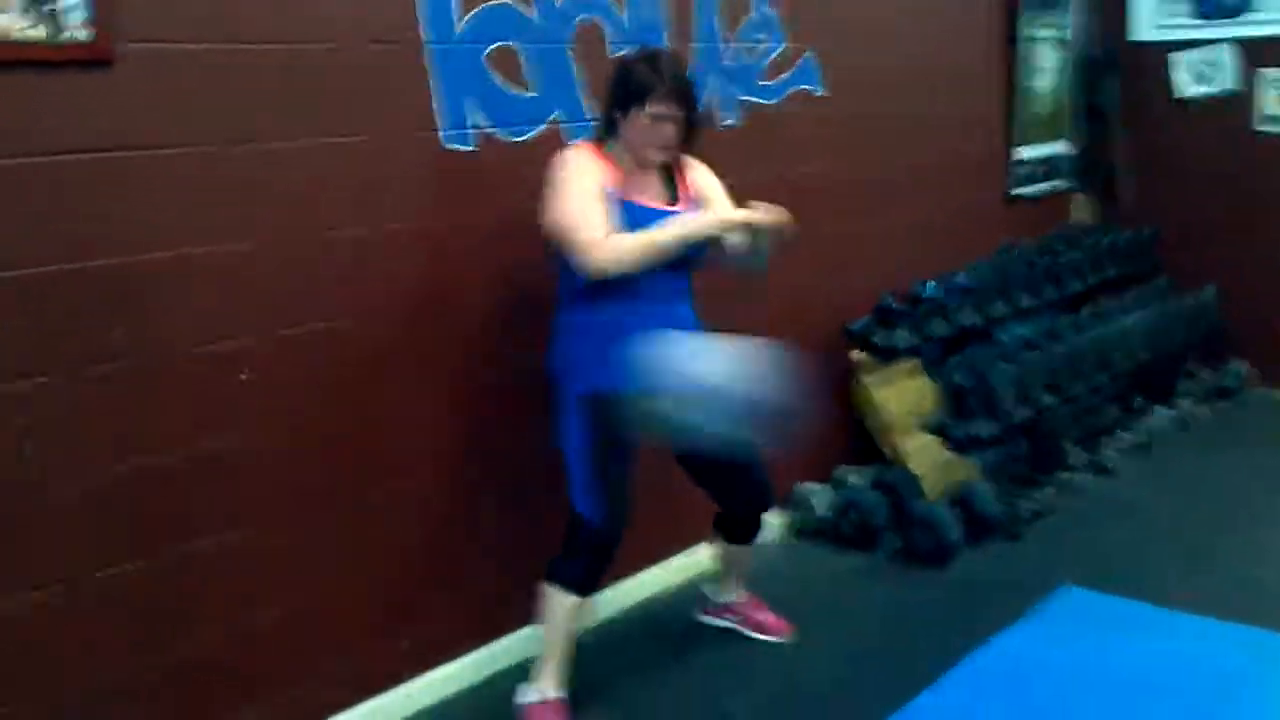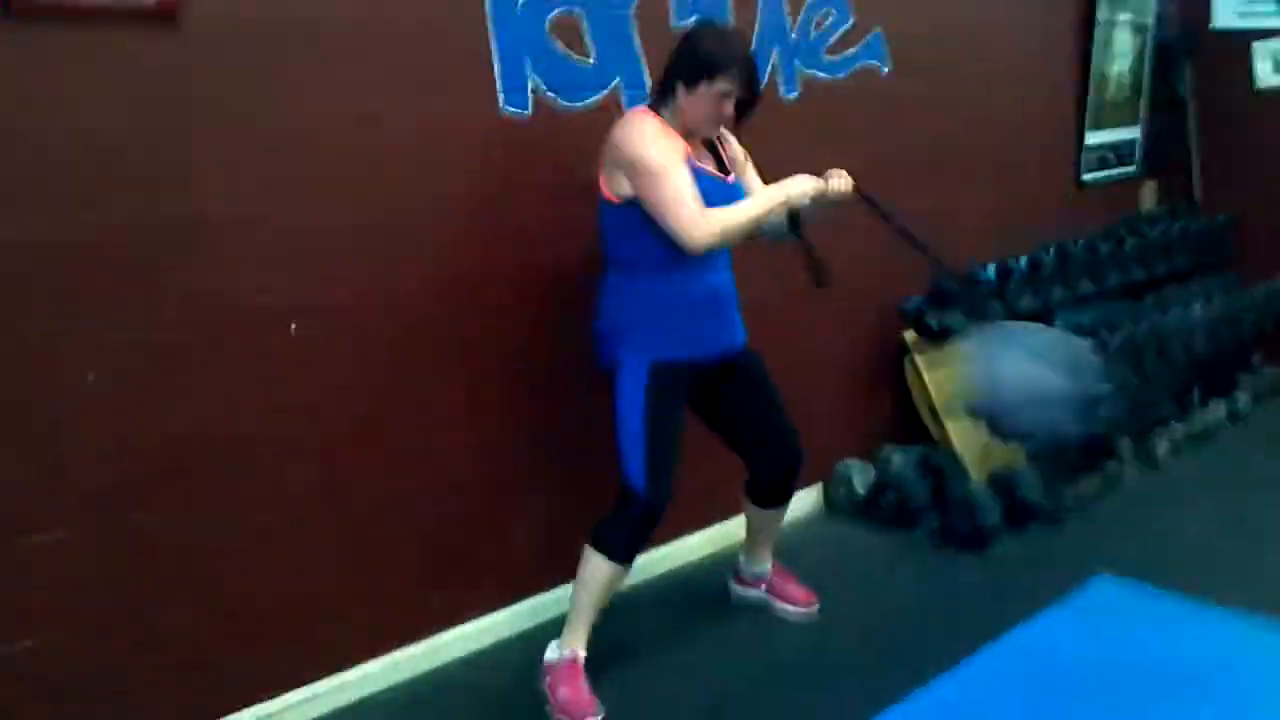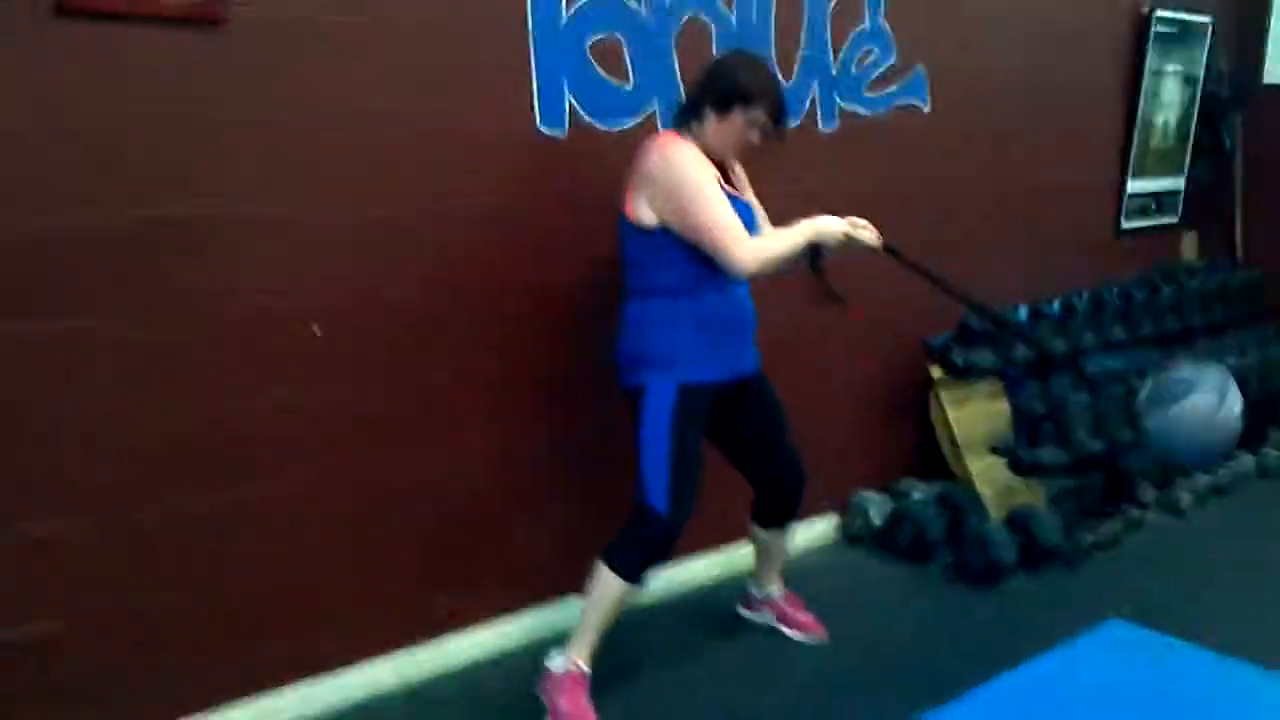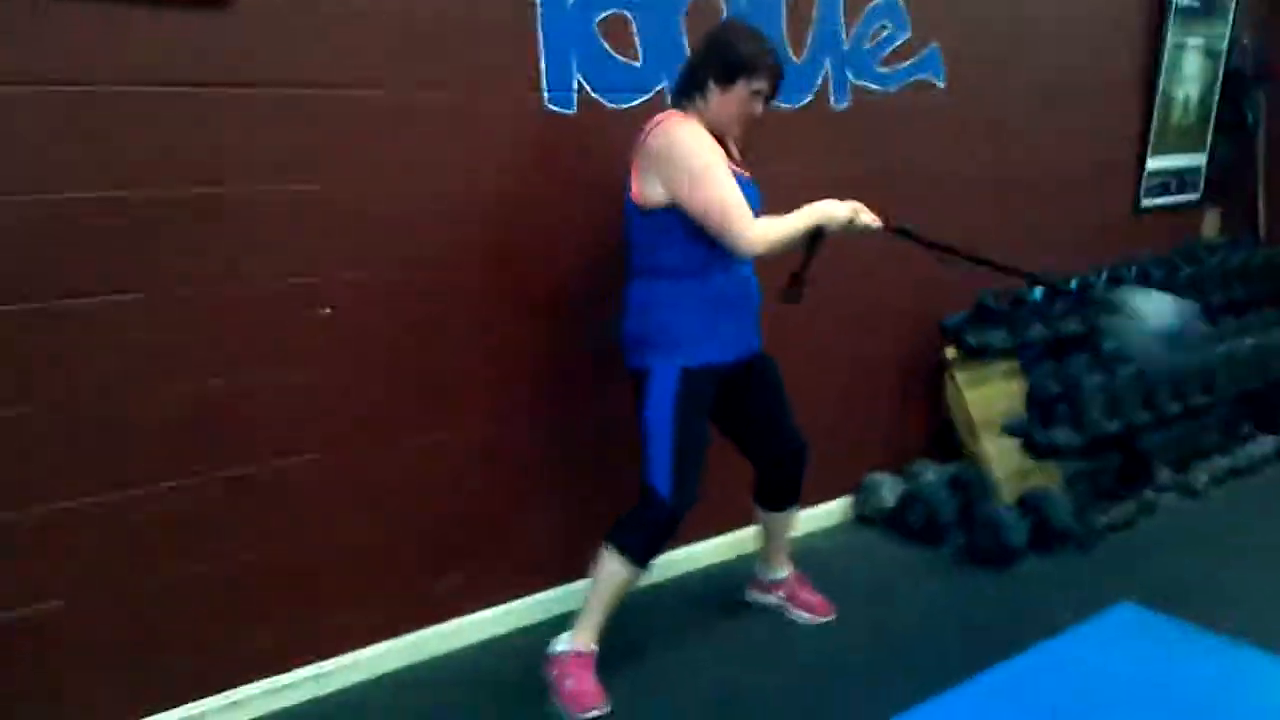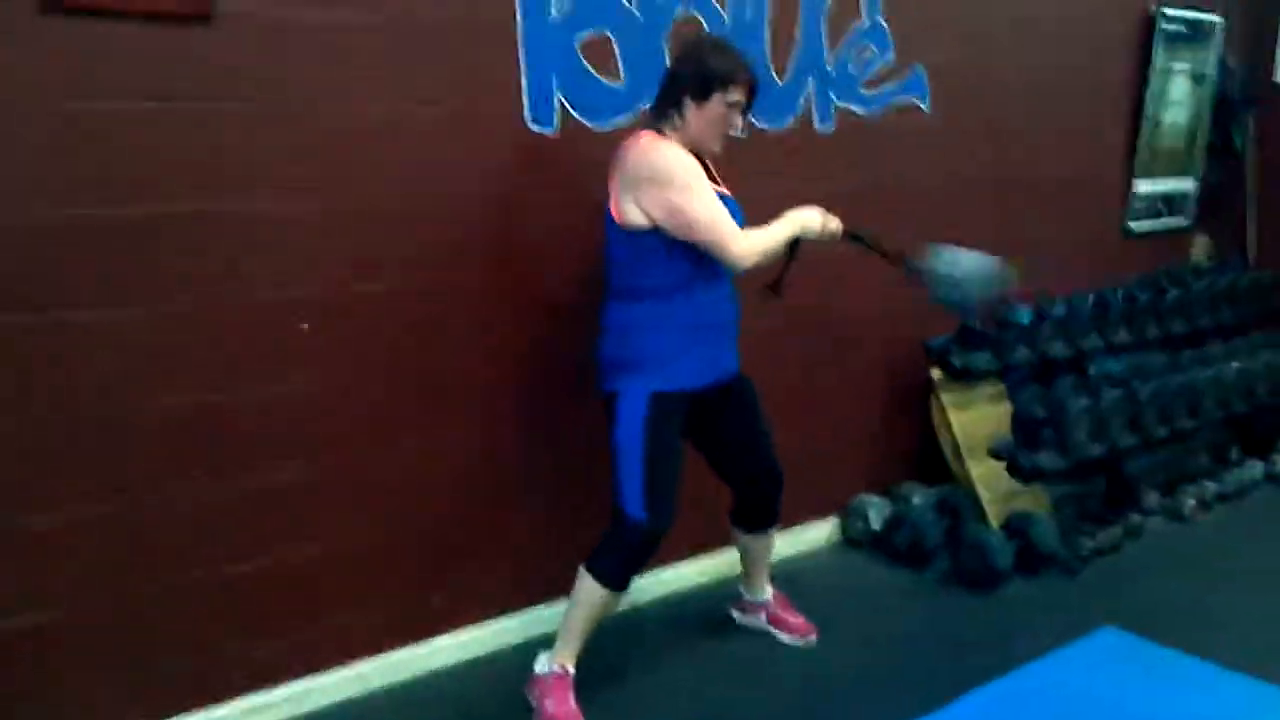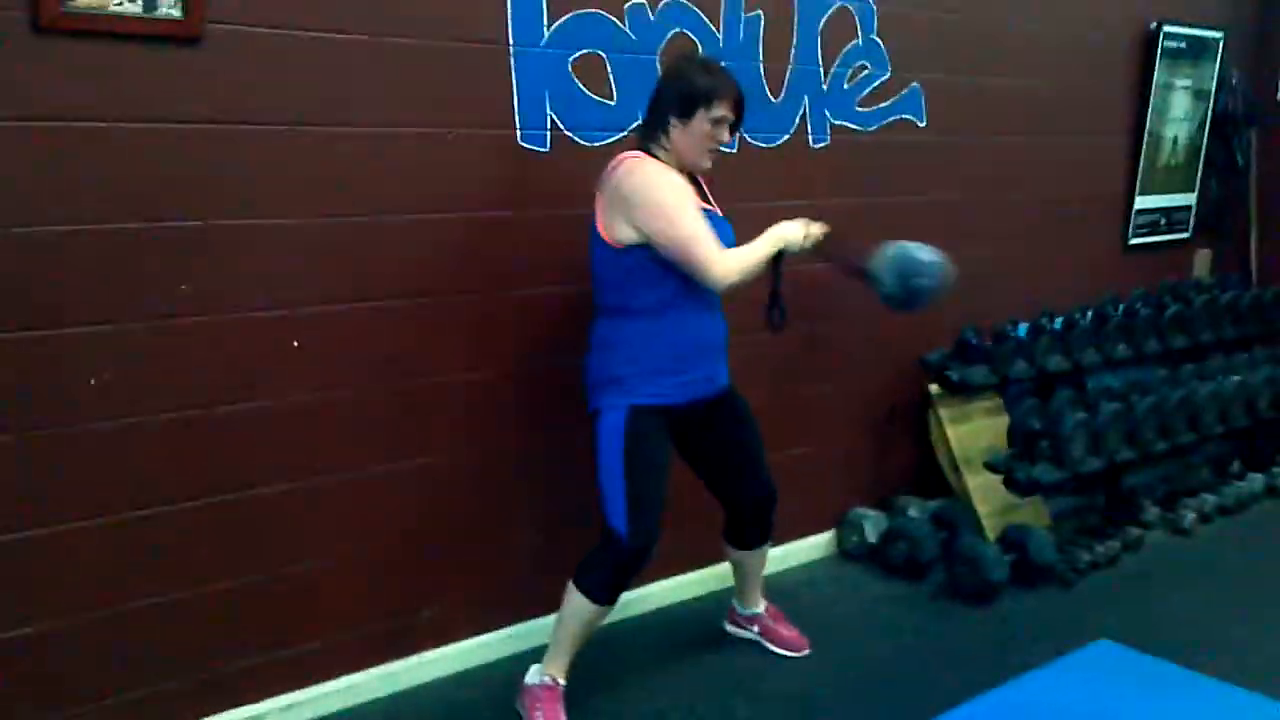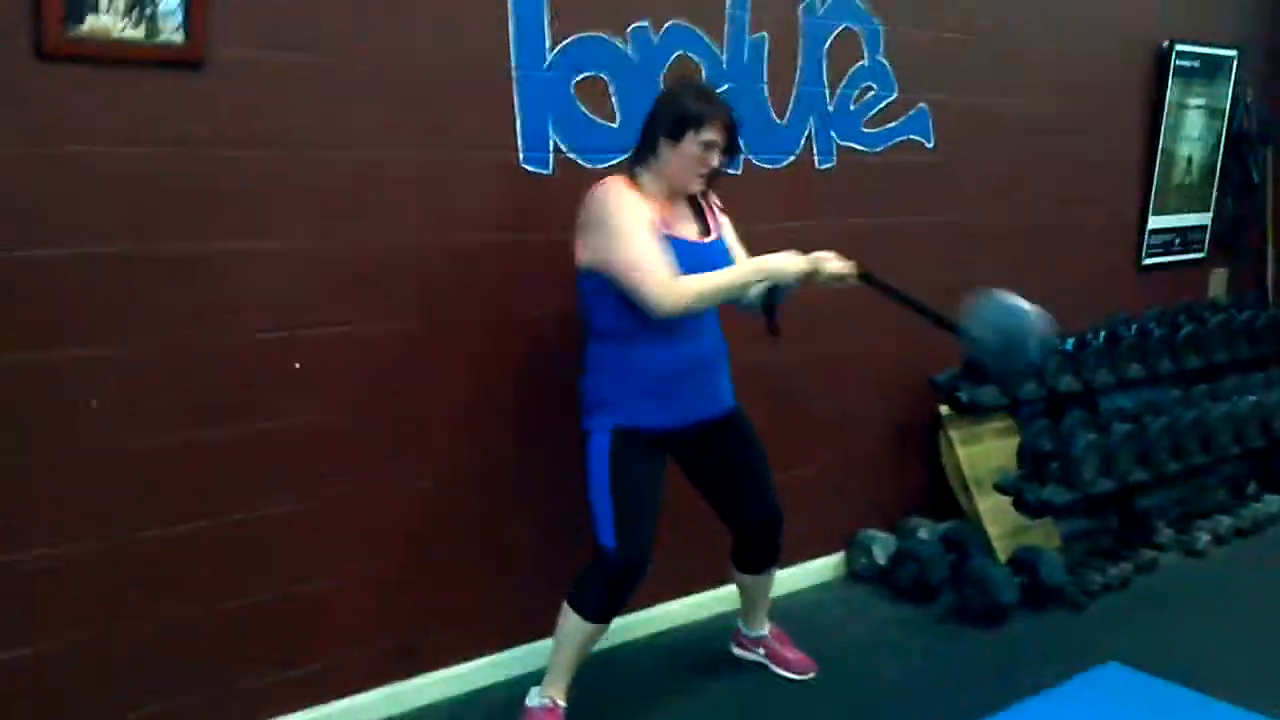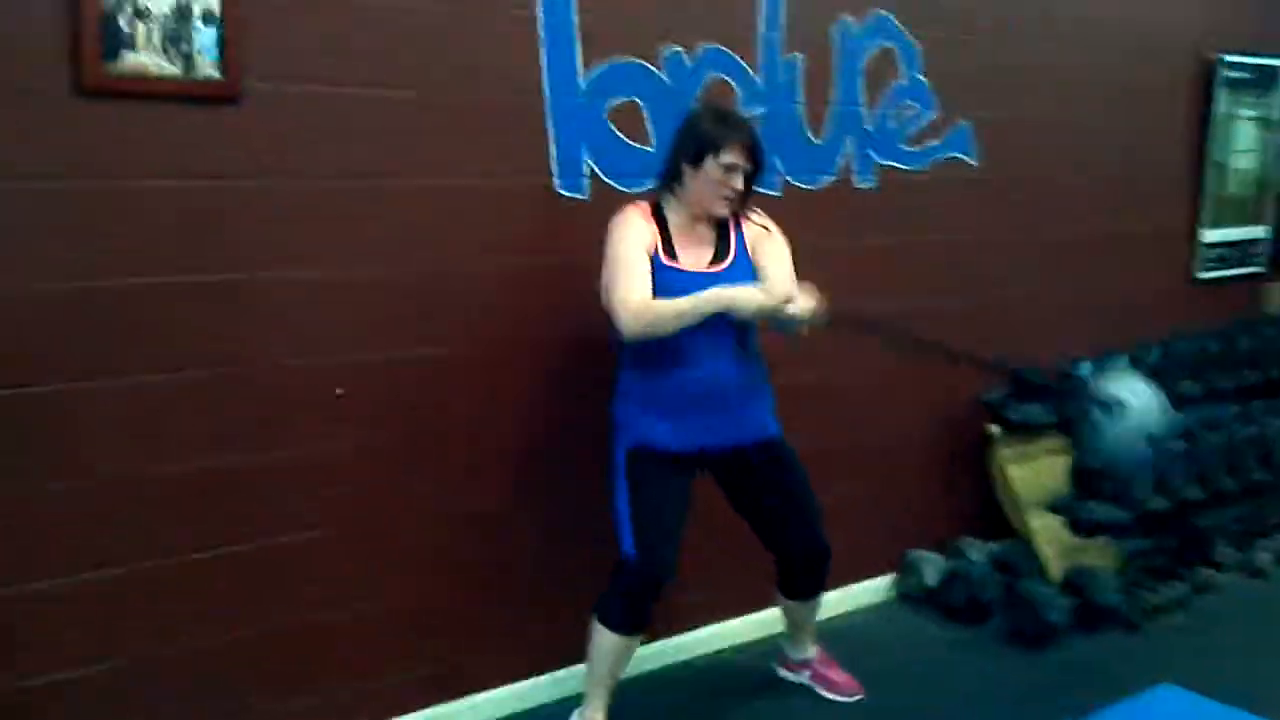
dt=0.1s
person 1, frame 1
left shoulder: (686, 172)
right shoulder: (579, 167)
left elbow: (731, 246)
right elbow: (598, 259)
left wrist: (754, 223)
right wrist: (696, 220)
right hip: (599, 378)
left knee: (747, 488)
right knee: (596, 524)
left ankle: (726, 599)
person 1, frame 2
left shoulder: (720, 141)
right shoulder: (640, 134)
left elbow: (767, 220)
right elbow: (697, 232)
left wrist: (814, 191)
right wrist: (777, 193)
left hip: (716, 339)
right hip: (649, 346)
left knee: (781, 455)
right knee: (644, 497)
left ankle: (755, 570)
right ankle: (567, 654)
person 1, frame 3
left shoulder: (722, 167)
right shoulder: (673, 160)
left elbow: (758, 244)
right elbow: (741, 259)
left wrist: (833, 234)
right wrist: (813, 228)
left hip: (730, 362)
right hip: (671, 370)
left knee: (783, 475)
right knee: (662, 516)
left ankle: (765, 594)
person 1, frame 4
left shoulder: (717, 140)
right shoulder: (676, 137)
left elbow: (750, 229)
right elbow: (746, 239)
left wrist: (834, 217)
right wrist: (814, 212)
left hip: (733, 343)
right hip: (674, 352)
left knee: (785, 455)
right knee: (666, 500)
left ankle: (774, 576)
right ankle: (575, 646)
person 1, frame 5
left shoulder: (692, 160)
right shoulder: (654, 157)
left elbow: (720, 253)
right elbow: (736, 252)
left wrist: (799, 228)
right wrist: (793, 222)
left hip: (712, 367)
right hip: (650, 376)
left knee: (762, 480)
right knee: (643, 525)
left ankle: (756, 597)
person 1, frame 6
left shoulder: (685, 179)
right shoulder: (640, 177)
left elbow: (707, 268)
right elbow: (718, 271)
left wrist: (785, 241)
right wrist: (777, 236)
left hip: (703, 382)
right hip: (635, 391)
left knee: (755, 495)
right knee: (629, 540)
left ankle: (749, 610)
person 1, frame 7
left shoulder: (709, 205)
right shoulder: (614, 199)
left elbow: (743, 291)
right elbow: (665, 296)
left wrist: (802, 270)
right wrist: (761, 266)
left hip: (705, 404)
right hip: (626, 415)
left knee: (761, 519)
right knee: (622, 560)
left ankle: (756, 632)
person 1, frame 8
left shoulder: (754, 228)
right shoulder: (636, 225)
left elbow: (776, 312)
right elbow: (632, 321)
left wrist: (794, 304)
right wrist: (722, 296)
left hip: (744, 426)
right hip: (656, 433)
left knee: (806, 545)
right knee: (643, 571)
left ankle: (801, 655)
